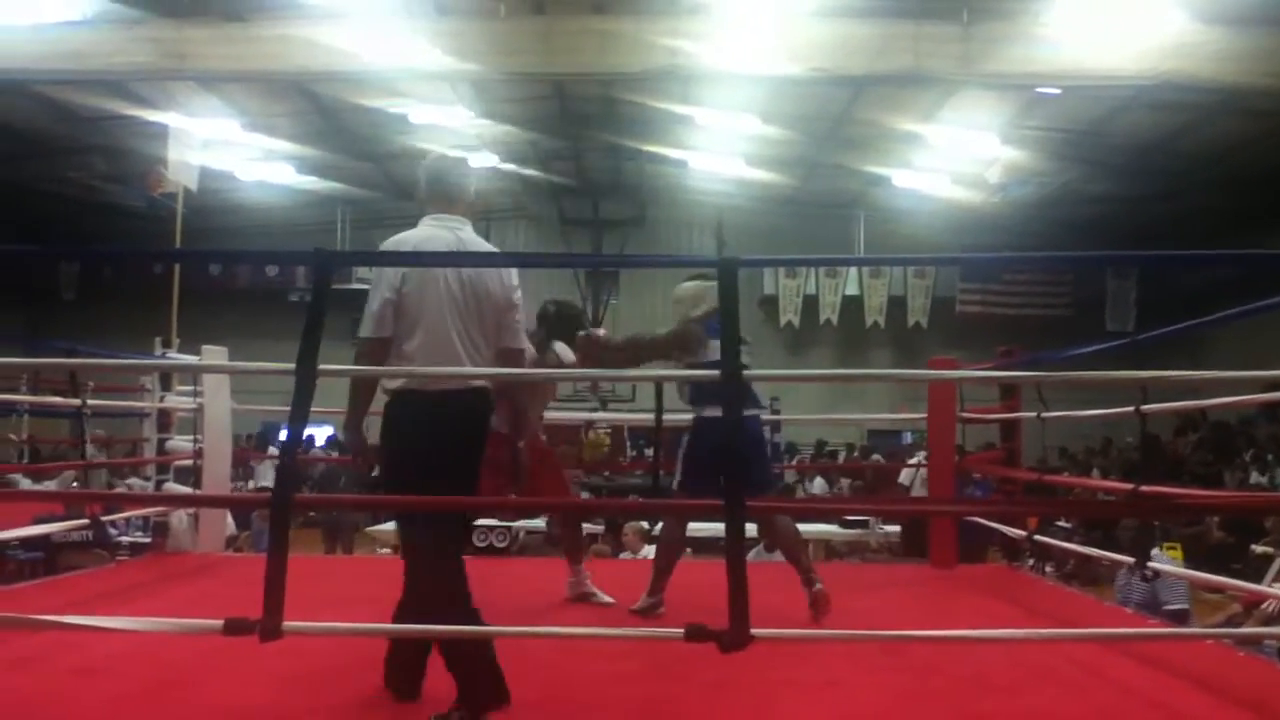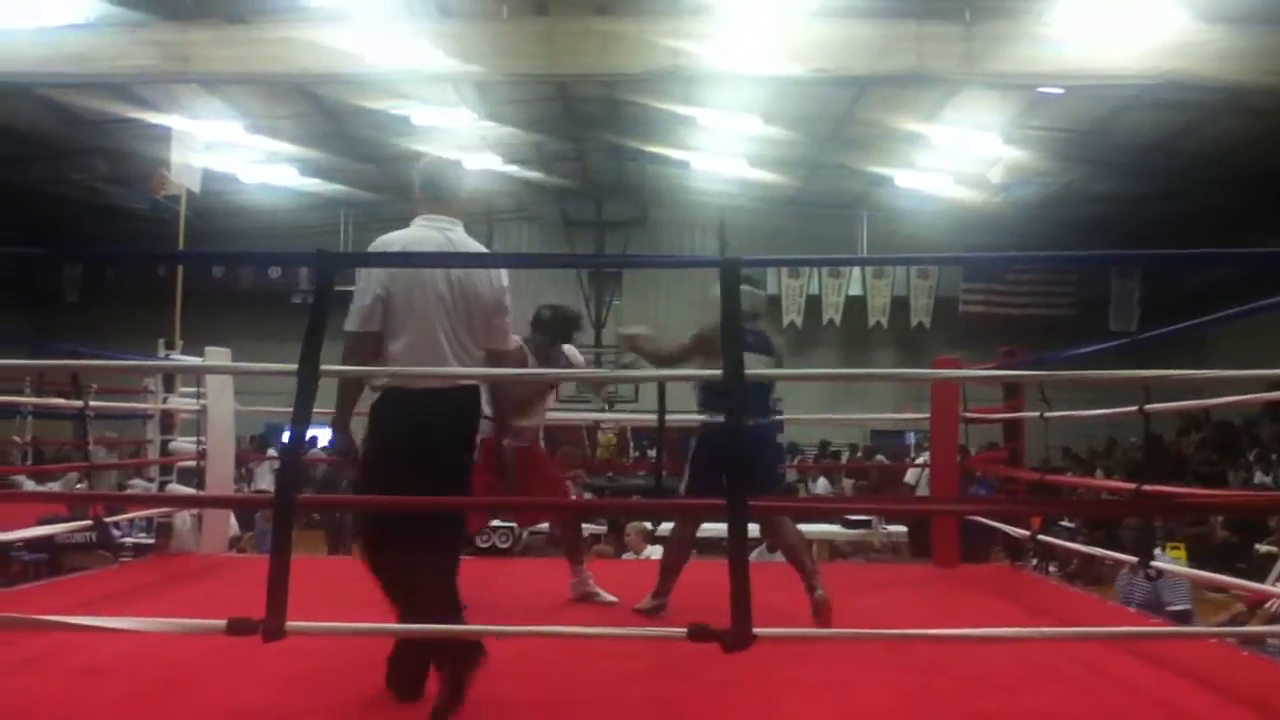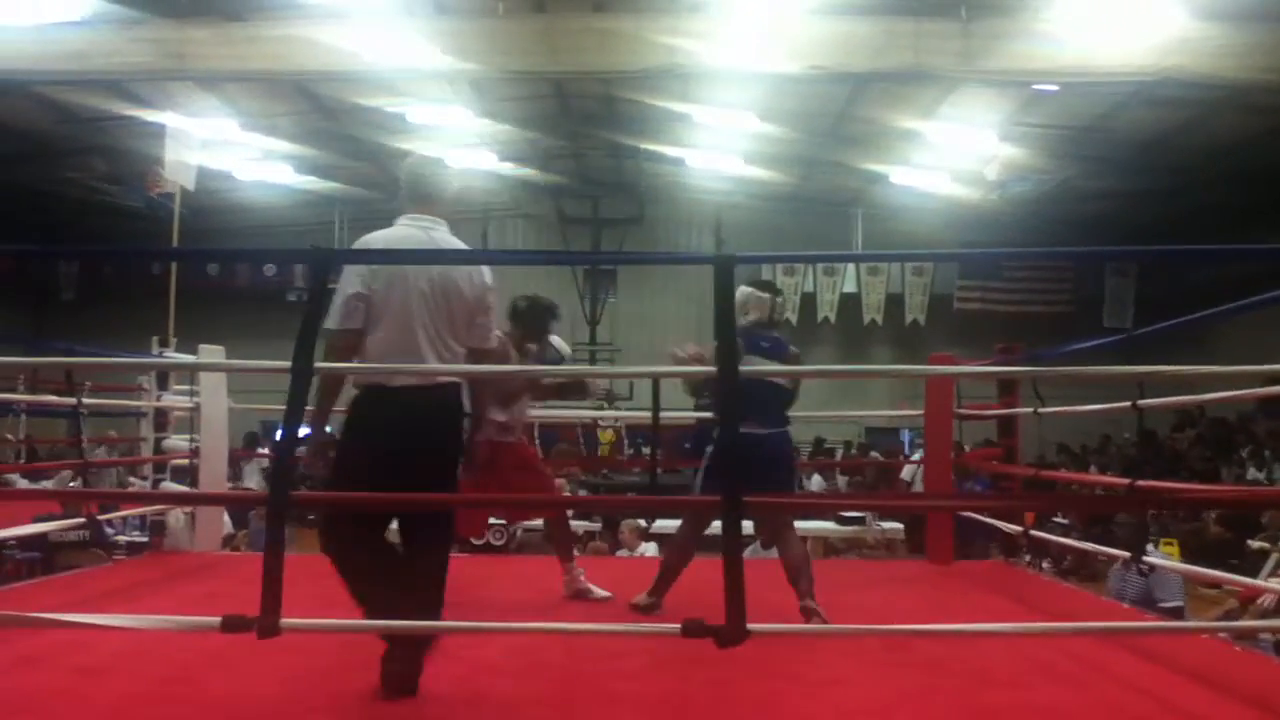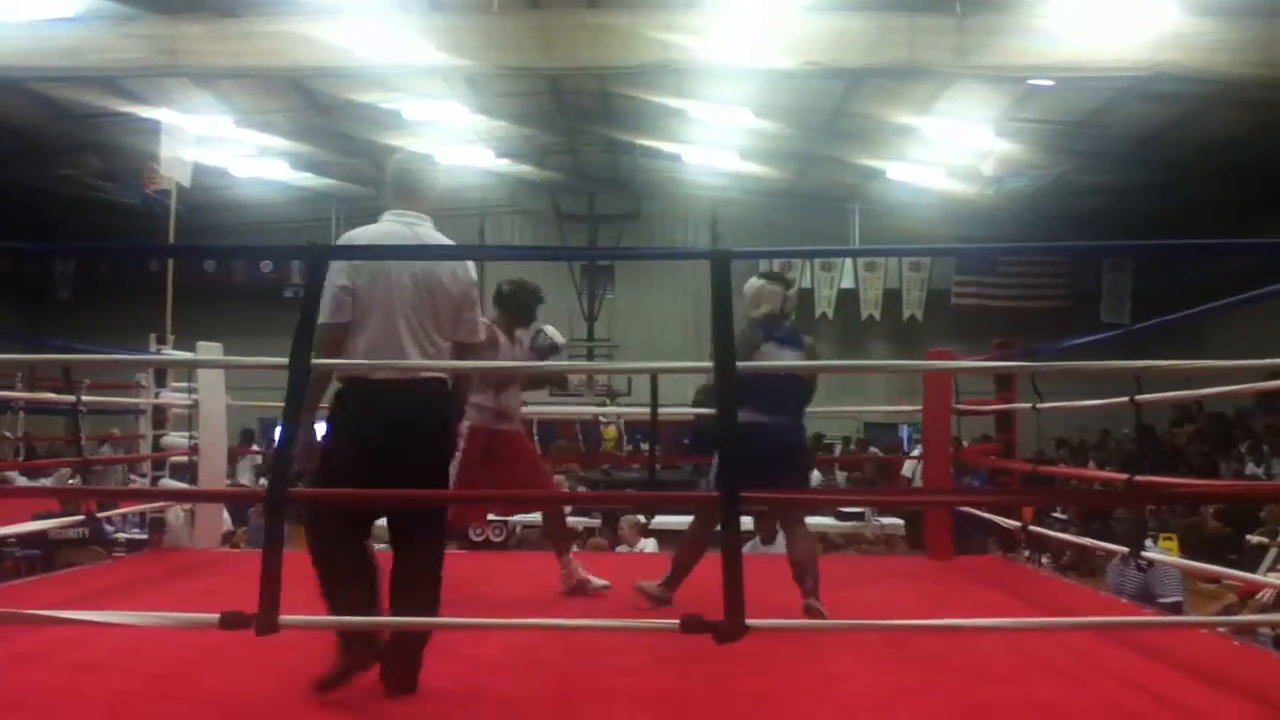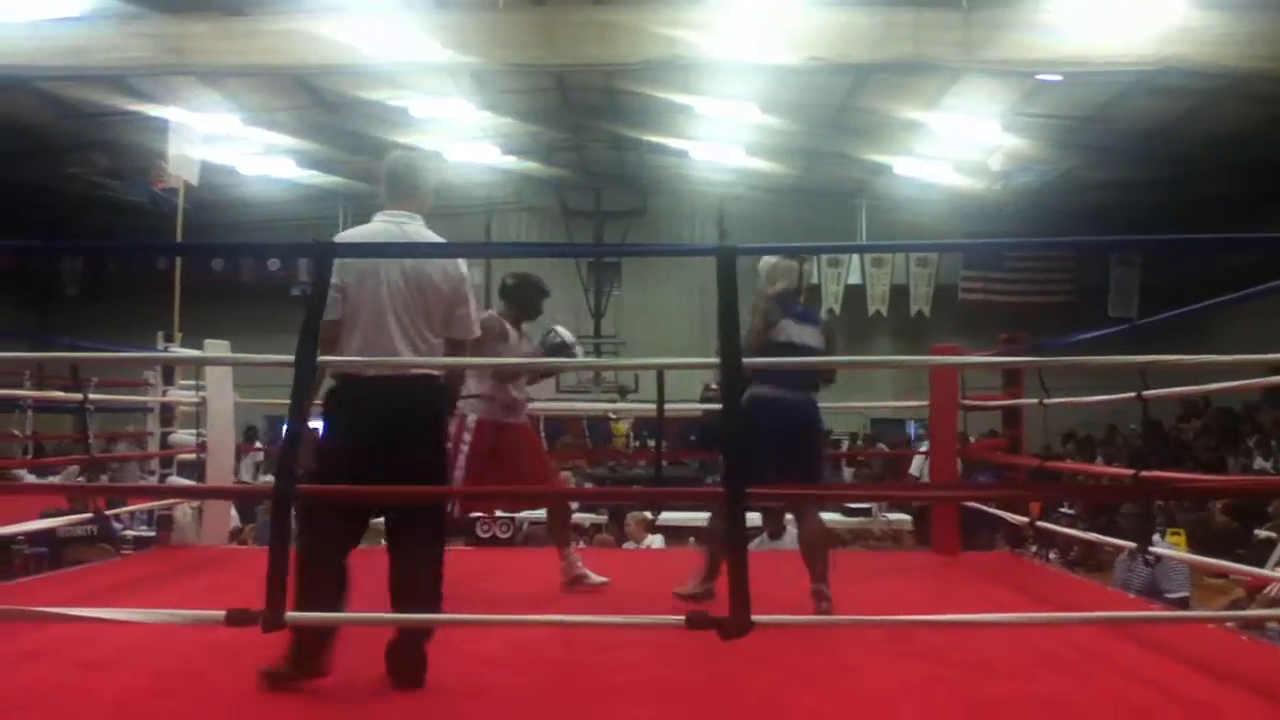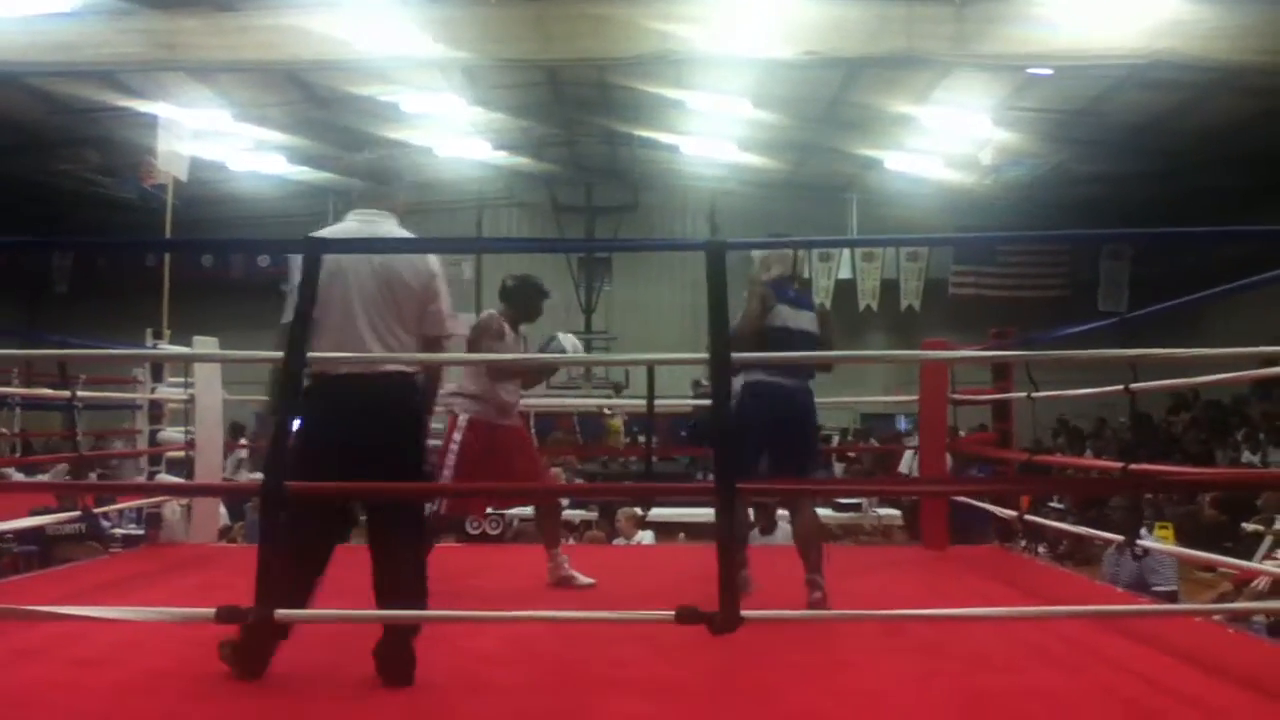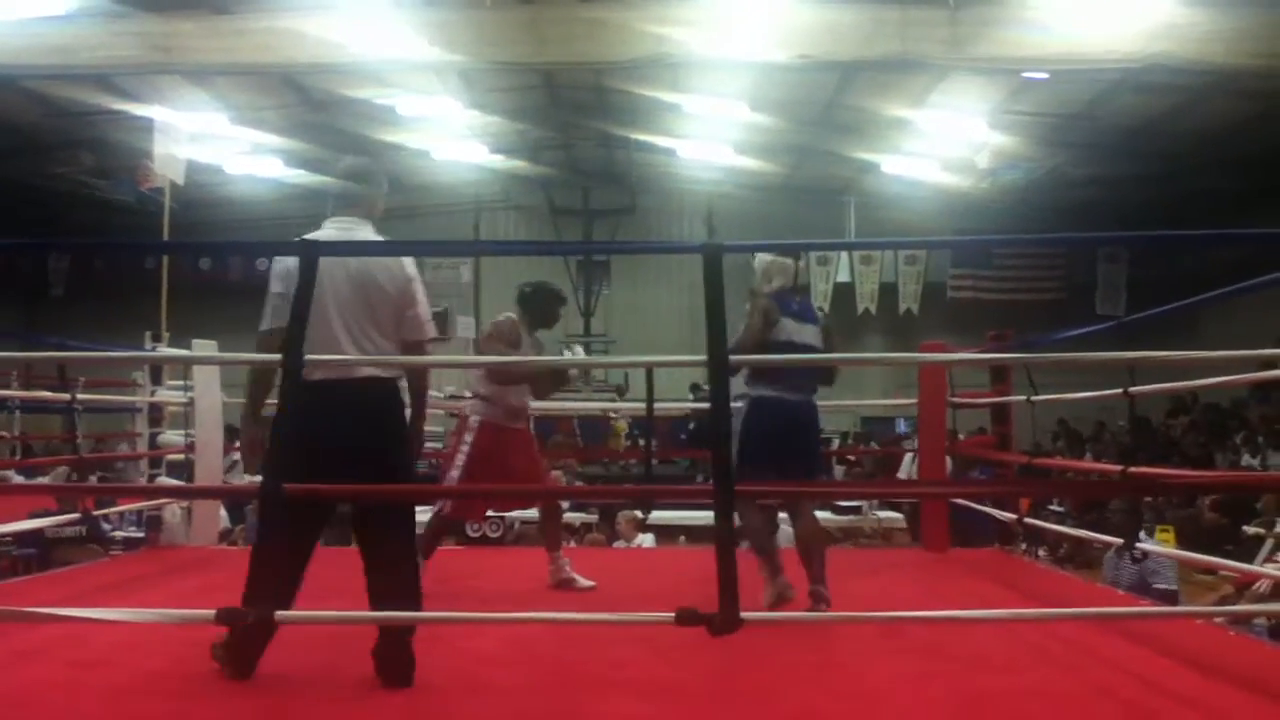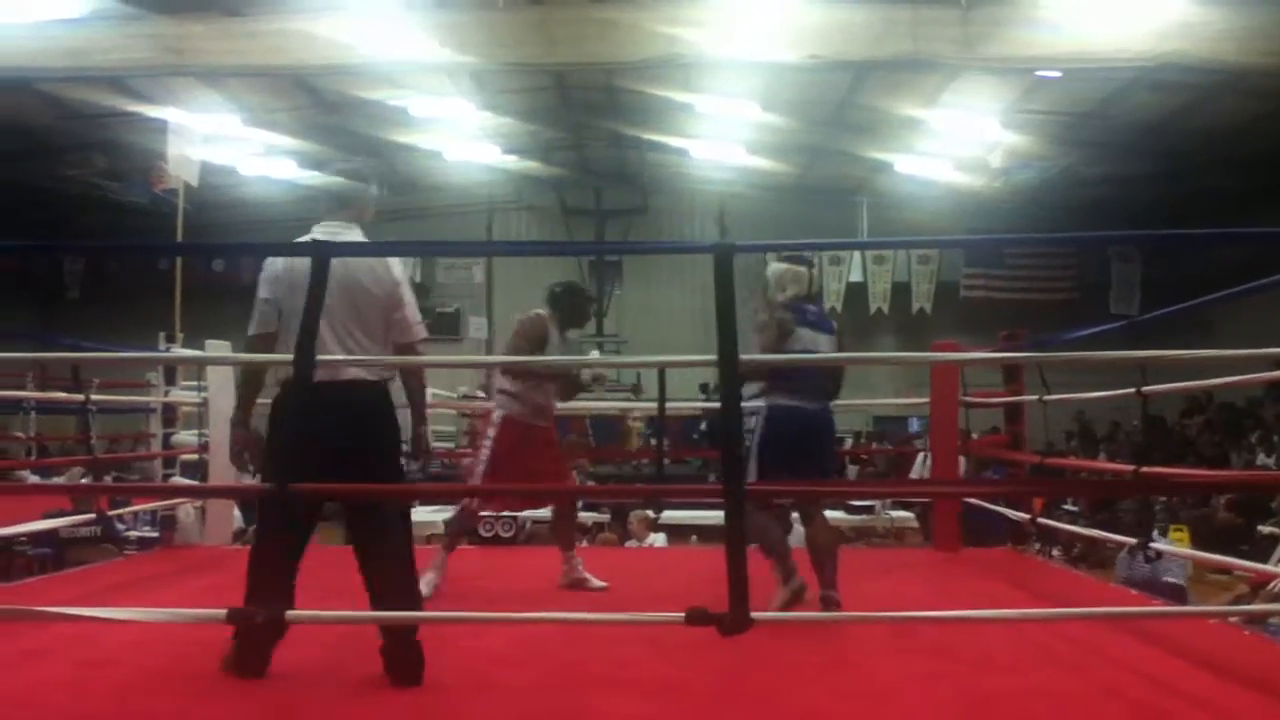
dt=0.1s
person 1, frame 1
left shoulder: (398, 250)
right shoulder: (497, 262)
left elbow: (374, 349)
right elbow: (512, 359)
left wrist: (353, 423)
left hip: (415, 410)
right hip: (471, 411)
left knee: (425, 547)
right knee: (441, 544)
right ankle: (404, 667)
person 1, frame 2
left shoulder: (388, 249)
right shoulder: (488, 262)
left elbow: (360, 345)
right elbow: (501, 358)
left wrist: (341, 422)
left hip: (402, 407)
right hip: (460, 409)
left knee: (386, 538)
right knee: (436, 543)
left ankle: (454, 648)
right ankle: (409, 668)
person 1, frame 3
left shoulder: (370, 250)
right shoulder: (472, 263)
left elbow: (340, 345)
right elbow: (483, 357)
left wrist: (318, 420)
right wrist: (474, 427)
left hip: (383, 405)
right hip: (442, 409)
left knee: (346, 527)
right knee: (428, 540)
left ankle: (399, 637)
right ankle: (406, 663)
person 1, frame 4
left shoulder: (355, 245)
right shoulder: (457, 258)
left elbow: (329, 340)
right elbow: (468, 351)
left wrist: (306, 419)
right wrist: (454, 418)
left hip: (367, 401)
right hip: (430, 405)
left knee: (331, 523)
right knee: (419, 537)
left ankle: (360, 640)
right ankle: (402, 660)
person 1, frame 5
left shoulder: (347, 245)
right shoulder: (448, 257)
left elbow: (324, 338)
right elbow: (460, 349)
right wrist: (443, 411)
left hip: (359, 398)
right hip: (423, 401)
left knee: (322, 528)
right knee: (418, 534)
left ankle: (309, 651)
right ankle: (408, 660)
person 1, frame 6
left shoulder: (320, 246)
right shoulder: (422, 255)
right elbow: (435, 346)
left wrist: (275, 416)
right wrist: (422, 410)
left hip: (334, 397)
right hip: (399, 400)
left knee: (303, 528)
right knee: (401, 532)
left ankle: (256, 646)
right ankle: (398, 656)
person 1, frame 7
left shoulder: (293, 256)
right shoulder: (398, 262)
left elbow: (269, 345)
right elbow: (416, 350)
left wrist: (251, 420)
right wrist: (418, 419)
left hip: (311, 403)
right hip: (376, 404)
left knee: (284, 531)
right knee: (390, 535)
left ankle: (243, 647)
right ankle: (396, 656)
person 1, frame 8
left shoulder: (283, 260)
right shoulder: (385, 264)
left elbow: (258, 346)
right elbow: (408, 351)
left wrist: (241, 422)
right wrist: (420, 422)
left hip: (300, 406)
right hip: (366, 406)
left knee: (279, 532)
right knee: (385, 534)
left ankle: (252, 648)
right ankle: (404, 654)
person 2, frame 1
left shoulder: (690, 332)
left elbow: (642, 350)
left wrist: (601, 349)
left hip: (709, 429)
right hip: (749, 428)
left knee: (678, 515)
right knee: (768, 512)
left ankle: (655, 595)
right ankle: (812, 583)
person 2, frame 2
left shoulder: (715, 335)
right shoulder: (772, 347)
left elbow: (667, 358)
left wrist: (638, 342)
left hip: (719, 435)
right hip: (759, 435)
left knee: (688, 517)
right knee: (775, 520)
left ankle: (659, 596)
right ankle: (815, 589)
person 2, frame 3
left shoulder: (735, 343)
right shoulder: (791, 354)
left wrist: (687, 362)
left hip: (734, 442)
right hip: (774, 444)
left knee: (695, 521)
right knee: (781, 527)
left ankle: (654, 595)
right ankle: (808, 602)
person 2, frame 4
left shoulder: (751, 333)
right shoulder: (806, 346)
left hip: (747, 432)
right hip: (789, 435)
left knee: (708, 515)
right knee: (793, 521)
left ankle: (666, 586)
right ankle: (811, 599)
person 2, frame 5
left shoulder: (764, 310)
right shoulder: (821, 323)
left elbow: (750, 352)
right elbow: (827, 377)
left hip: (762, 409)
right hip: (803, 413)
right knee: (806, 507)
left ankle: (707, 581)
right ankle: (821, 591)
person 2, frame 6
left shoulder: (763, 293)
right shoulder: (812, 306)
left elbow: (743, 334)
right elbow: (826, 361)
left hip: (759, 396)
right hip: (798, 399)
right knee: (796, 496)
left ankle: (739, 571)
right ankle: (814, 580)
person 2, frame 7
left shoulder: (765, 306)
right shoulder: (815, 319)
left elbow: (745, 346)
right elbow: (828, 375)
left hip: (765, 408)
right hip: (802, 412)
left knee: (747, 499)
right knee: (799, 505)
left ankle: (775, 575)
right ankle: (818, 590)
person 2, frame 8
left shoulder: (779, 316)
right shoulder: (830, 327)
left hip: (782, 417)
right hip: (818, 420)
left knee: (758, 505)
right knee: (812, 510)
left ankle: (789, 576)
right ankle: (829, 593)
person 3, frame 1
left shoulder: (555, 354)
right elbow: (498, 398)
right wrist: (545, 371)
left hip: (529, 438)
right hip: (498, 437)
left ankle: (580, 582)
person 3, frame 2
left shoulder: (552, 356)
right elbow: (511, 403)
right wrist: (550, 378)
left hip: (525, 444)
right hip: (494, 443)
right knee: (467, 520)
left ankle: (582, 583)
person 3, frame 3
left shoulder: (533, 349)
left elbow: (532, 391)
right elbow: (500, 395)
left wrist: (570, 387)
left hip: (512, 440)
right hip: (481, 440)
left knee: (554, 505)
right knee: (458, 516)
left ankle: (575, 580)
person 3, frame 4
left shoulder: (521, 336)
right shoulder: (484, 332)
right elbow: (493, 380)
left wrist: (551, 376)
right wrist: (534, 359)
left hip: (509, 429)
right hip: (476, 428)
right knee: (454, 510)
left ankle: (572, 574)
person 3, frame 5
left shoulder: (520, 330)
right shoulder: (491, 325)
right elbow: (501, 373)
left wrist: (551, 362)
right wrist: (545, 354)
left hip: (515, 421)
right hip: (482, 420)
right knee: (459, 503)
left ankle: (572, 567)
person 3, frame 6
left shoulder: (516, 332)
right shoulder: (489, 324)
right elbow: (496, 370)
left wrist: (549, 366)
right wrist: (545, 360)
left hip: (508, 422)
right hip: (473, 420)
left knee: (545, 492)
right knee: (448, 503)
left ankle: (559, 568)
person 3, frame 7
left shoulder: (533, 337)
right shoulder: (505, 327)
left elbow: (537, 391)
right elbow: (497, 372)
left wrist: (559, 377)
right wrist: (545, 372)
left hip: (515, 426)
right hip: (483, 423)
left knee: (548, 496)
right knee: (455, 503)
left ankle: (560, 570)
person 3, frame 8
left shoulder: (561, 337)
right shoulder: (536, 323)
left elbow: (561, 392)
right elbow: (512, 366)
left wrist: (581, 380)
right wrist: (558, 373)
left hip: (540, 423)
right hip: (510, 418)
left knee: (566, 494)
right knee: (477, 497)
left ankle: (573, 570)
right ankle: (435, 569)
